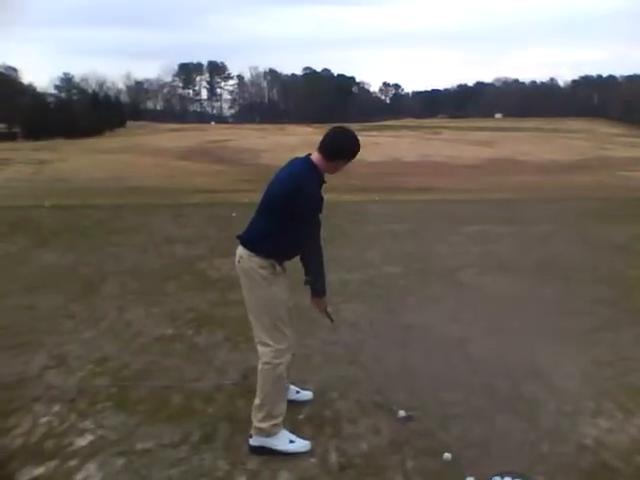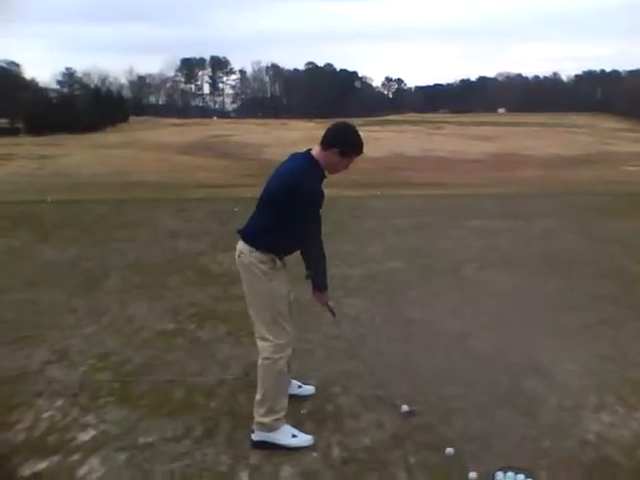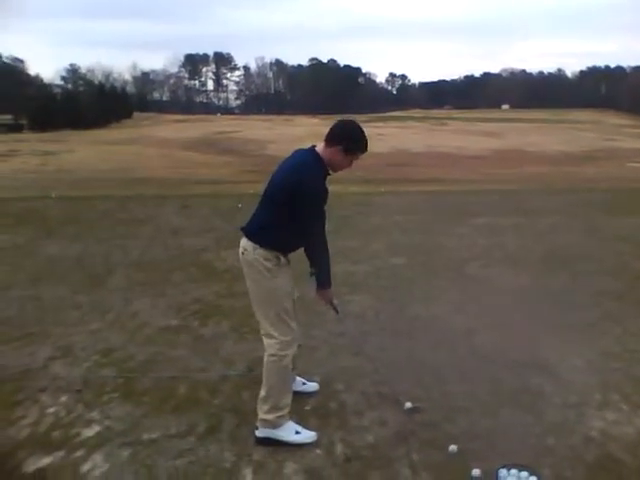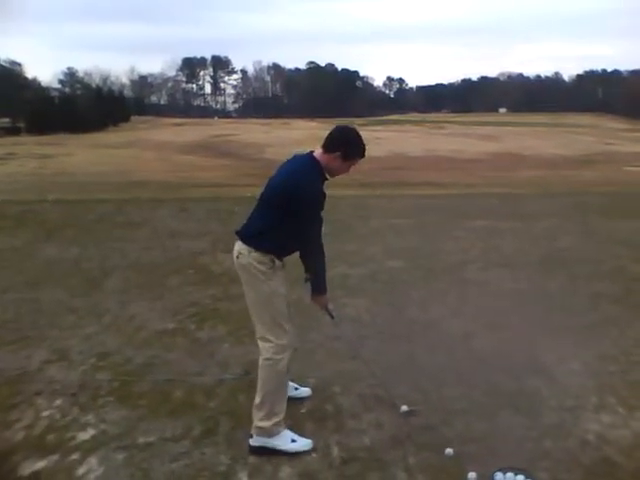
dt=0.5s
person 1, frame 1
left shoulder: (299, 168)
right shoulder: (305, 186)
right elbow: (309, 242)
left wrist: (311, 279)
right wrist: (318, 289)
left hip: (262, 256)
right hip: (261, 263)
left knee: (279, 329)
right knee: (276, 345)
left ankle: (277, 387)
right ankle: (265, 431)
person 1, frame 2
left shoulder: (300, 163)
right shoulder: (306, 182)
left elbow: (303, 233)
right elbow: (310, 237)
left wrist: (313, 273)
right wrist: (320, 284)
left hip: (263, 251)
right hip: (260, 258)
left knee: (281, 322)
right knee: (276, 339)
left ankle: (280, 382)
right ankle: (267, 427)
person 1, frame 3
left shoulder: (303, 159)
right shoulder: (310, 179)
right elbow: (314, 234)
left wrist: (316, 270)
right wrist: (324, 282)
left hip: (264, 247)
right hip: (264, 255)
left knee: (284, 320)
right knee: (282, 336)
left ankle: (284, 379)
right ankle: (271, 423)
person 1, frame 4
left shoulder: (301, 164)
right shoulder: (308, 184)
right elbow: (311, 239)
left wrist: (309, 271)
right wrist: (318, 287)
left hip: (257, 250)
right hip: (259, 258)
left knee: (277, 329)
right knee: (278, 341)
left ankle: (276, 385)
right ankle: (266, 431)
